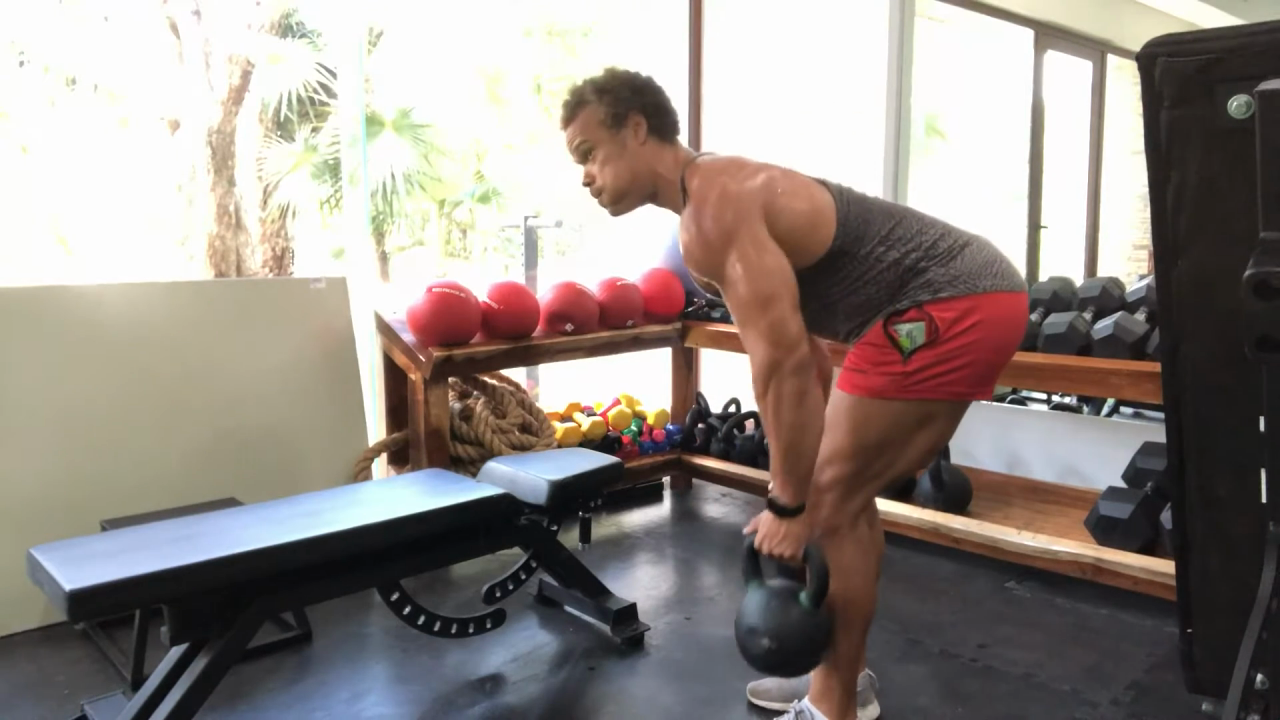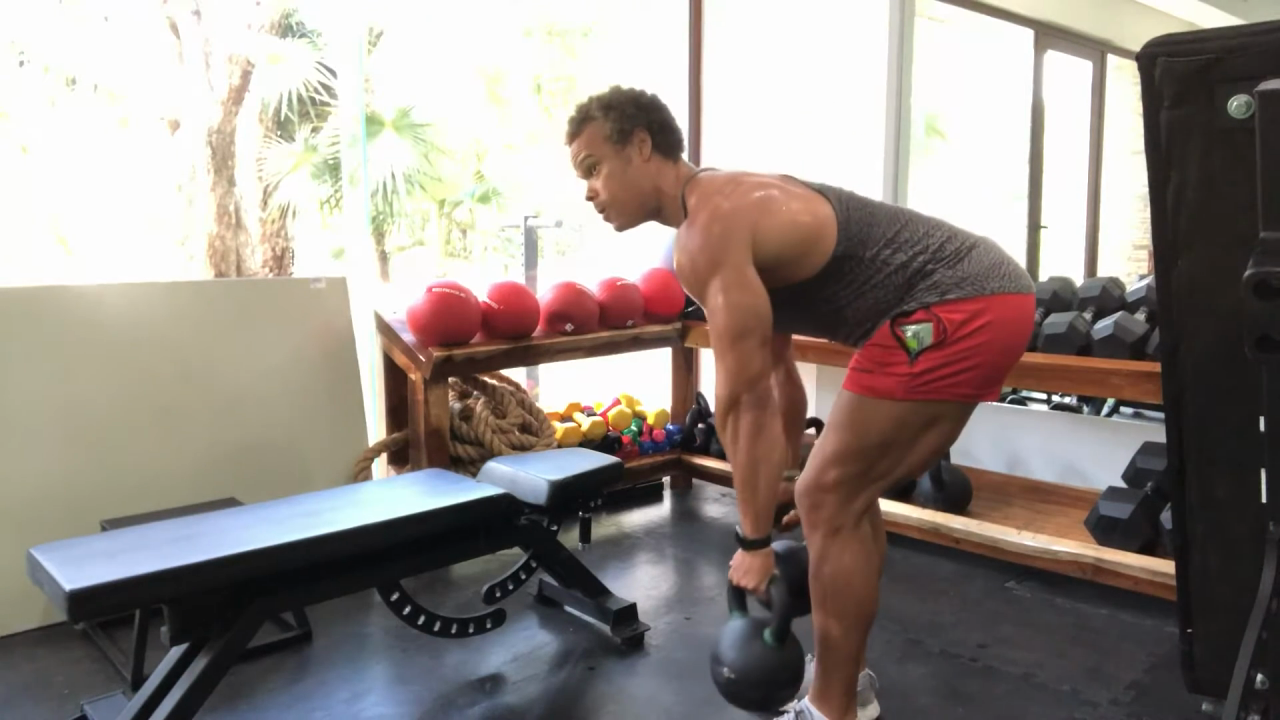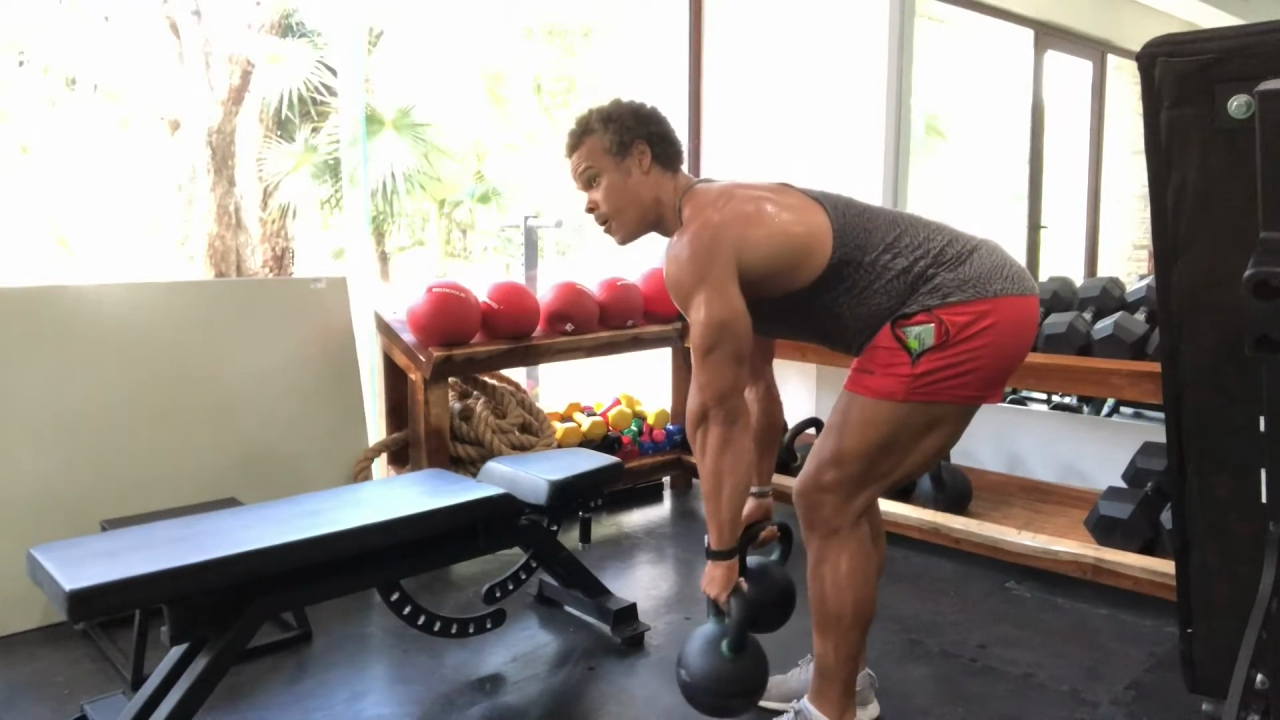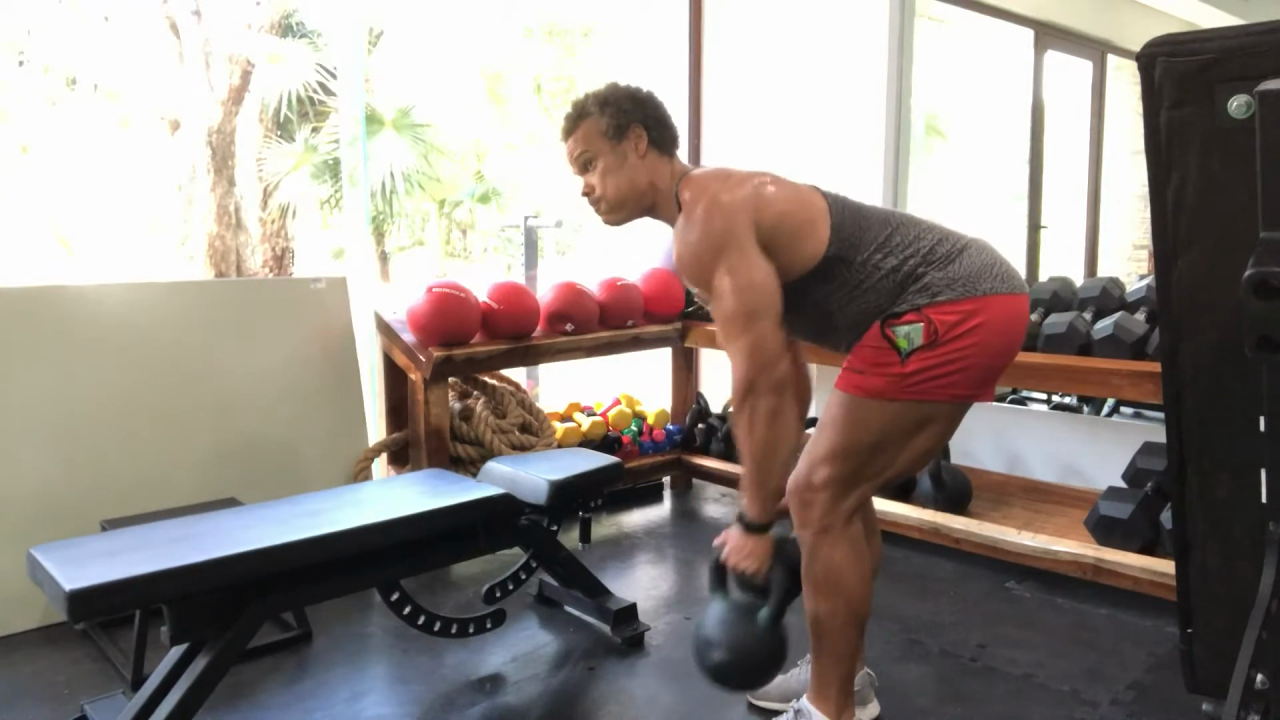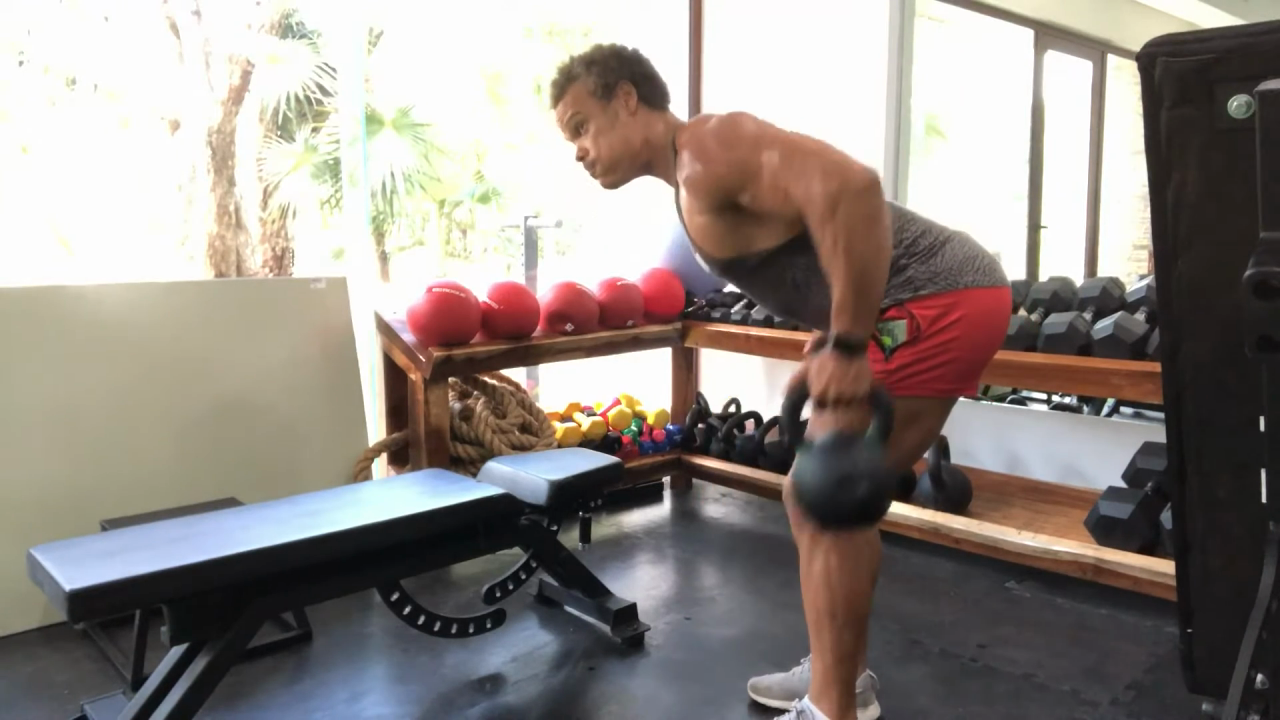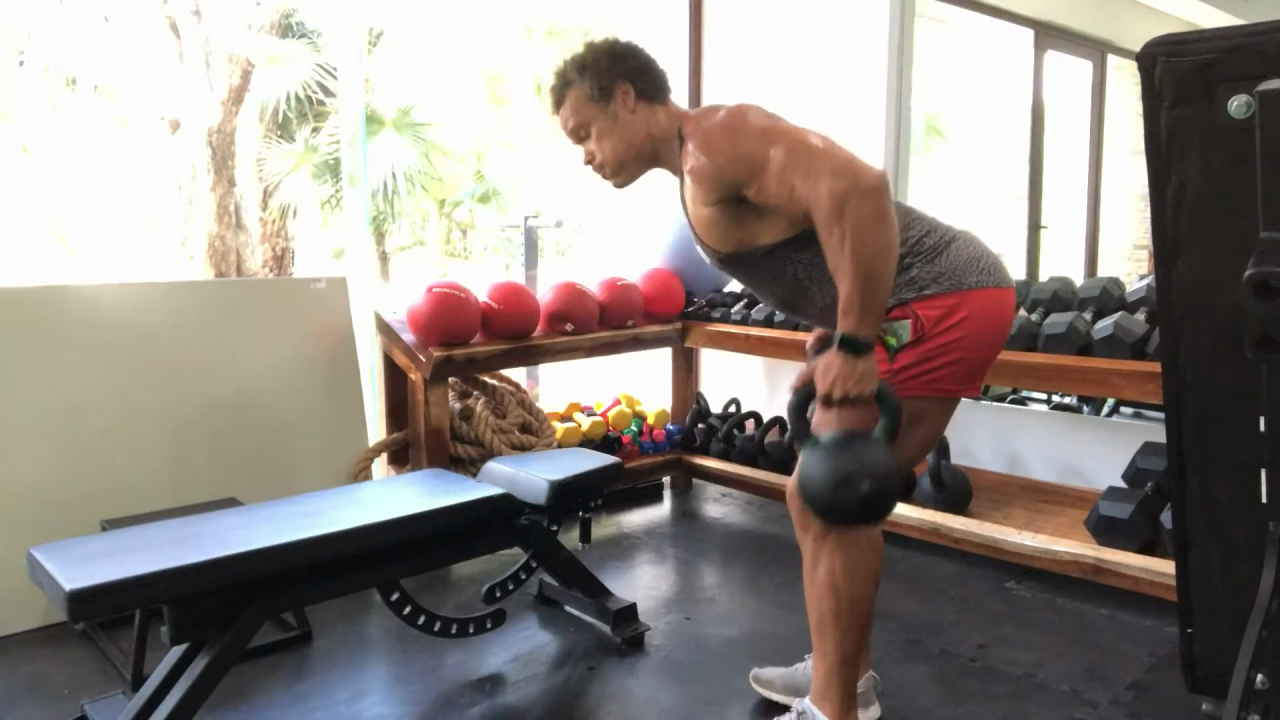
dt=0.4s
person 1, frame 1
left shoulder: (712, 212)
right shoulder: (721, 194)
left elbow: (780, 365)
right elbow: (800, 346)
left wrist: (786, 505)
right wrist: (796, 481)
left hip: (952, 307)
right hip: (972, 294)
left knee: (829, 500)
right knee: (840, 492)
person 1, frame 2
left shoulder: (706, 234)
right shoulder: (726, 209)
left elbow: (740, 399)
right elbow: (774, 373)
left wrist: (753, 542)
right wrist: (781, 482)
left hip: (959, 310)
right hip: (981, 295)
left knee: (829, 500)
right knee: (844, 493)
person 1, frame 3
left shoulder: (698, 244)
right shoulder: (724, 220)
left elbow: (715, 412)
right elbow: (755, 386)
left wrist: (720, 553)
right wrist: (757, 494)
left hip: (964, 311)
right hip: (984, 299)
left knee: (827, 501)
right knee: (844, 493)
person 1, frame 4
left shoulder: (706, 222)
right shoulder: (713, 211)
left elbow: (763, 377)
right elbow: (783, 364)
left wrist: (755, 523)
right wrist: (764, 494)
left hip: (954, 311)
right hip: (973, 298)
left knee: (822, 499)
right knee: (835, 491)
person 1, frame 5
left shoulder: (708, 154)
right shoulder: (698, 177)
left elbow: (851, 187)
left wrist: (845, 351)
right wrist: (835, 347)
left hip: (936, 303)
right hip: (952, 293)
person 1, frame 6
left shoulder: (715, 145)
right shoulder: (704, 163)
left elbow: (856, 193)
left wrist: (853, 348)
right wrist: (842, 335)
left hip: (939, 303)
right hip: (955, 290)
